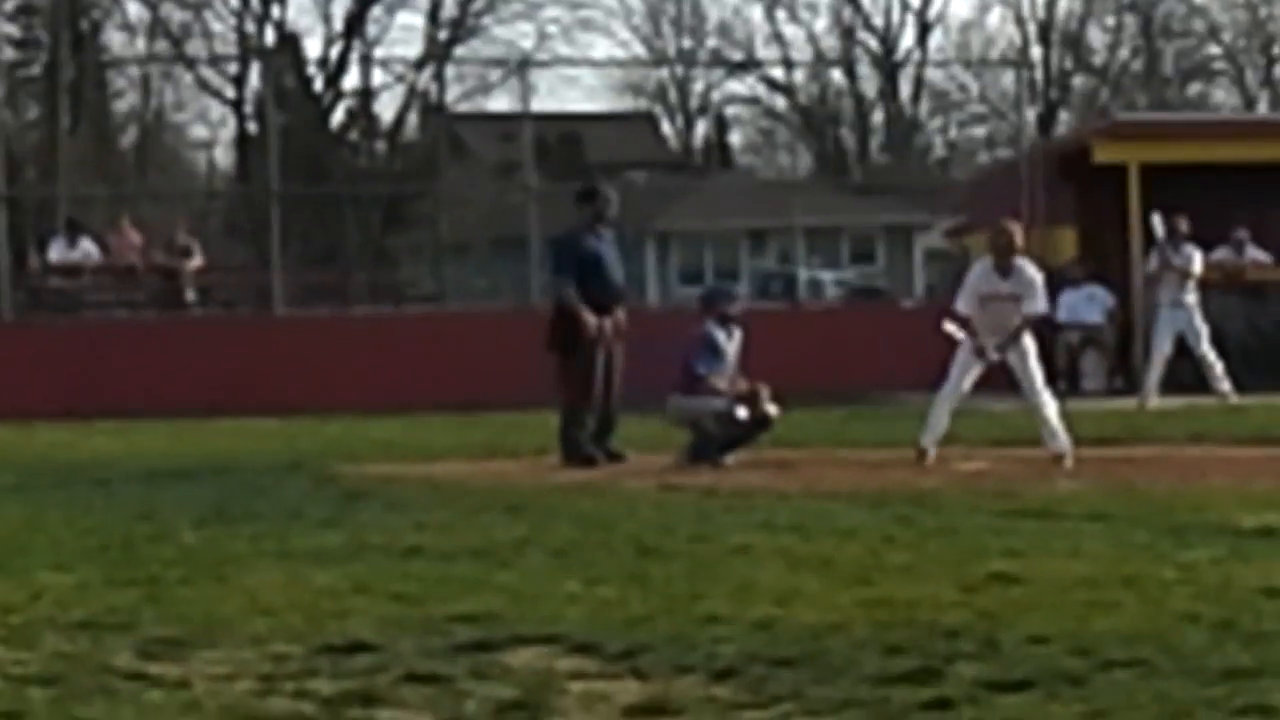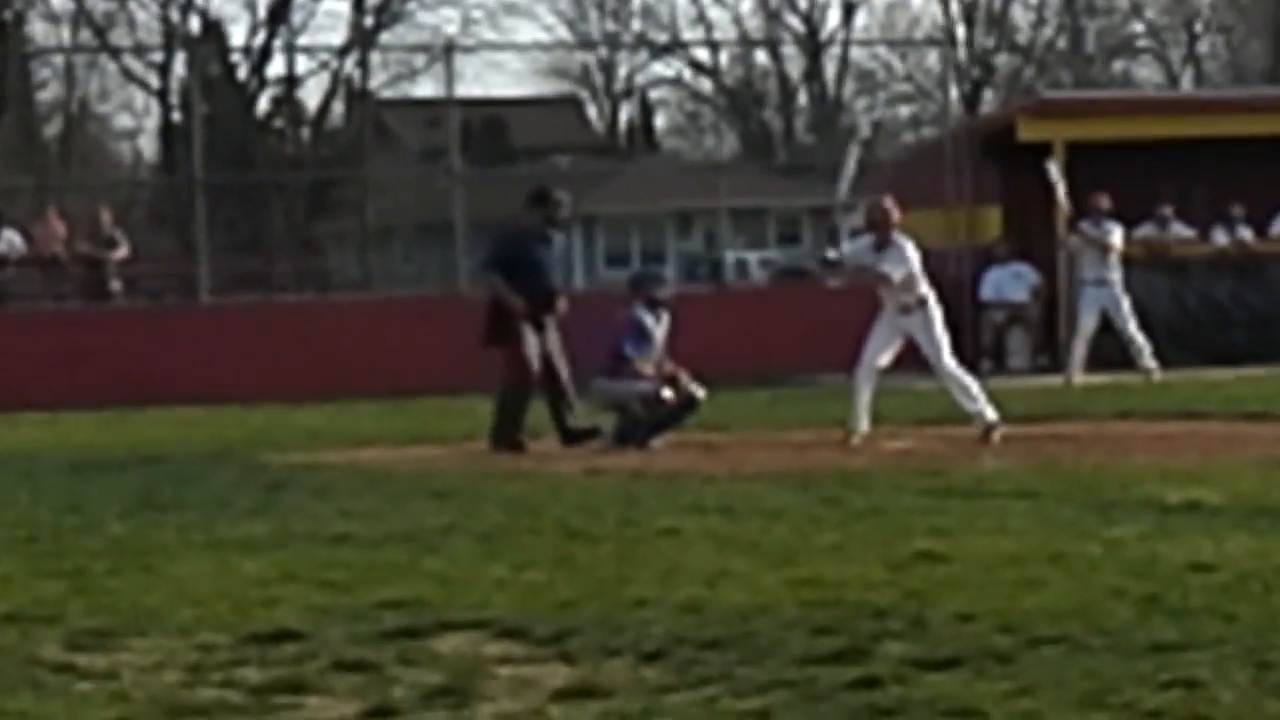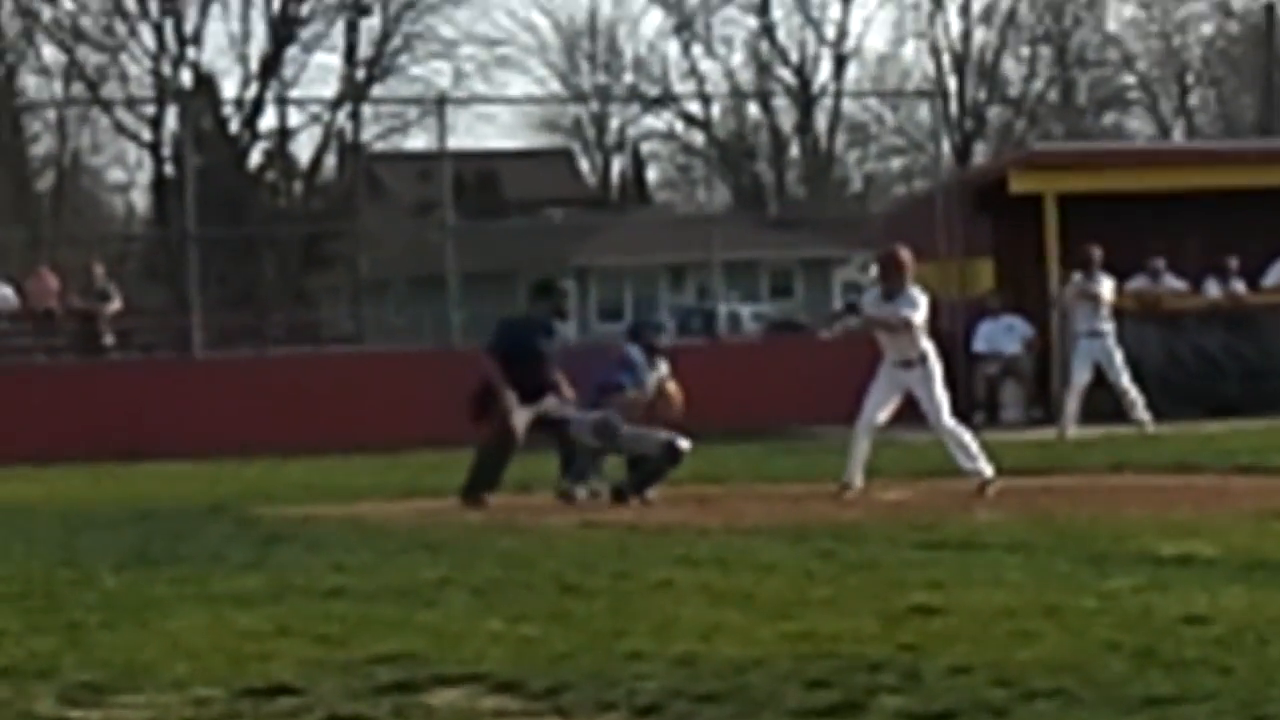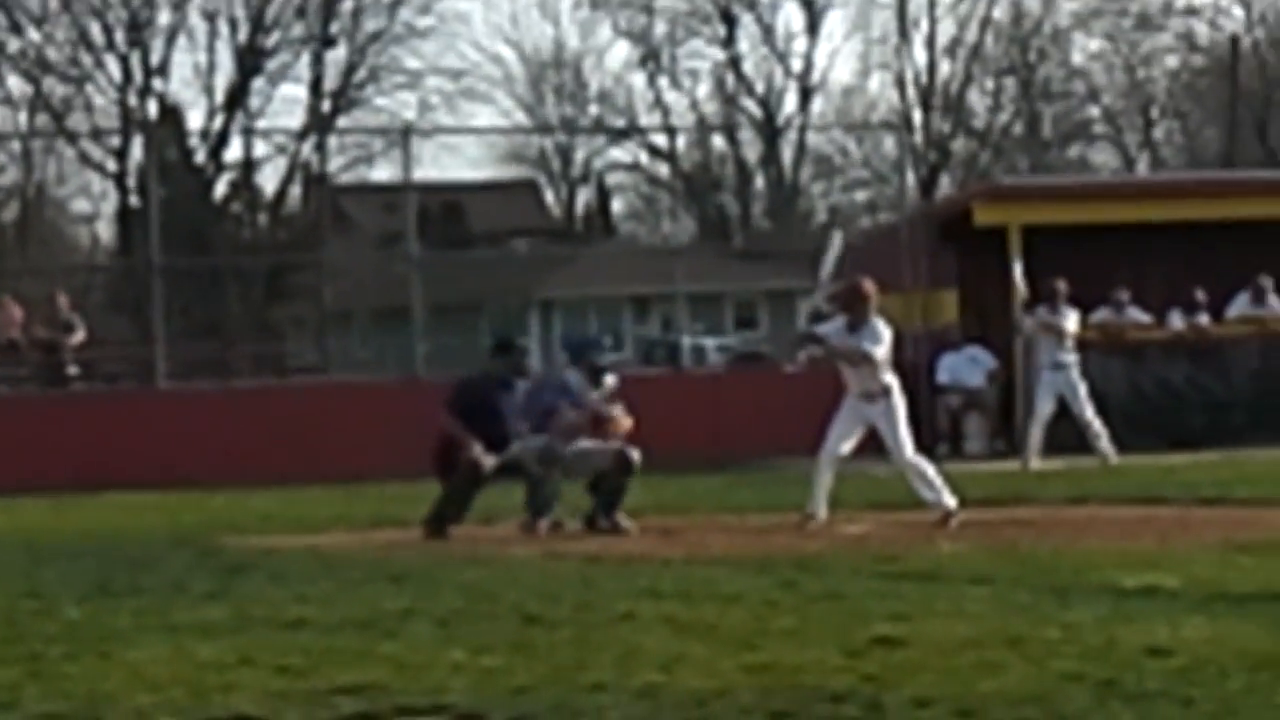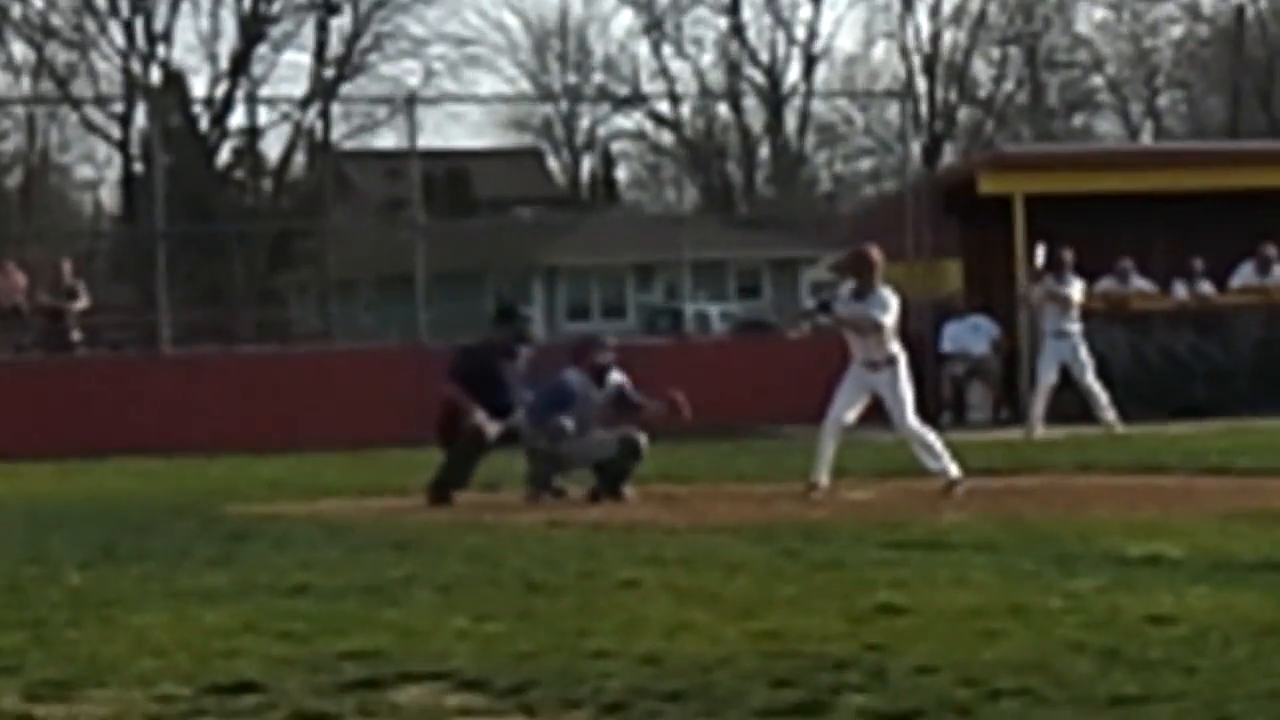
dt=0.5s
person 1, frame 1
left shoulder: (1029, 275)
right shoulder: (978, 272)
left elbow: (1030, 319)
right elbow: (961, 314)
left wrist: (1002, 348)
right wrist: (977, 345)
left hip: (1015, 335)
right hip: (979, 333)
left knee: (1035, 388)
right knee: (952, 388)
left ankle: (1061, 447)
right ankle: (927, 444)
person 1, frame 2
left shoulder: (903, 250)
right shoulder: (864, 244)
left elbow: (877, 280)
right elbow: (839, 258)
left wrist: (843, 265)
right wrist: (836, 259)
left hip: (921, 311)
right hip: (892, 312)
left knee: (944, 365)
right knee: (866, 366)
left ankle: (988, 418)
right ankle: (858, 426)
person 1, frame 3
left shoulder: (916, 298)
right shoulder: (874, 295)
left elbow: (900, 327)
left wrist: (865, 316)
left hip: (922, 366)
right hip: (892, 367)
left knee: (943, 422)
right knee: (866, 422)
left ankle: (984, 473)
right ankle: (852, 479)
person 1, frame 4
left shoulder: (879, 331)
right shoulder: (838, 325)
left elbow: (857, 360)
right elbow: (809, 339)
left wrist: (824, 345)
left hip: (884, 399)
right hip: (856, 400)
left knee: (904, 456)
right knee: (828, 453)
left ankle: (947, 504)
right ankle: (816, 510)
person 1, frame 5
left shoulder: (886, 299)
right shoulder: (846, 293)
left elbow: (867, 329)
left wrist: (834, 315)
left hip: (889, 368)
right hip: (861, 368)
left knee: (908, 425)
right knee: (833, 422)
left ankle: (951, 473)
right ankle: (819, 478)
person 2, frame 1
left shoulder: (608, 237)
right shoulder: (571, 241)
right elbow: (562, 283)
left wrist: (618, 309)
right wrist: (583, 314)
left hip: (609, 322)
right hip: (582, 323)
left knee: (609, 387)
right knee: (582, 387)
left ankle: (600, 443)
right ankle: (576, 448)
person 2, frame 2
left shoulder: (552, 240)
right shoulder: (514, 240)
right elbow: (490, 274)
left wrist: (559, 298)
right wrist: (511, 299)
left hip: (544, 317)
right hip: (516, 316)
left knee: (558, 372)
right knee: (524, 371)
left ankle: (569, 428)
right ankle: (505, 434)
person 2, frame 3
left shoulder: (549, 329)
right shoulder: (515, 327)
right elbow: (490, 360)
left wrist: (562, 387)
right wrist: (504, 391)
left hip: (540, 397)
right hip: (513, 397)
left knee: (573, 430)
right knee: (508, 433)
right ankle: (473, 491)
person 2, frame 4
left shoulder: (512, 386)
right shoulder: (471, 386)
right elbow: (449, 419)
right wrist: (471, 443)
left hip: (503, 450)
right hip: (473, 452)
right knee: (477, 469)
right ankle: (435, 523)
person 2, frame 5
left shoulder: (518, 355)
right shoulder: (475, 354)
left elbow: (517, 393)
right elbow: (452, 389)
right wrist: (476, 414)
left hip: (505, 419)
right hip: (465, 422)
right knee: (478, 434)
right ankle: (439, 489)
person 3, frame 1
left shoulder: (1193, 253)
right shoulder: (1158, 253)
left elbow: (1191, 275)
right elbow: (1152, 281)
left wrist: (1170, 263)
right wrist: (1162, 264)
left hip: (1189, 309)
right hip: (1166, 310)
left knee: (1205, 352)
right knee: (1158, 353)
left ankle: (1225, 390)
right ankle: (1147, 394)
person 3, frame 2
left shoulder: (1114, 229)
right shoulder: (1081, 228)
left elbow: (1109, 247)
right elbow: (1072, 250)
left wrist: (1084, 235)
left hip: (1112, 286)
right hip: (1089, 287)
left knee: (1129, 328)
right knee: (1083, 330)
left ankle: (1150, 367)
right ankle: (1073, 372)
person 3, frame 3
left shoulder: (1107, 280)
right shoulder: (1075, 282)
left elbow: (1100, 297)
right elbow: (1065, 303)
left wrist: (1079, 286)
left hip: (1104, 338)
right hip: (1083, 340)
left knee: (1122, 380)
right knee: (1076, 383)
left ankle: (1143, 419)
right ankle: (1066, 425)
person 3, frame 4
left shoulder: (1071, 314)
right shoulder: (1038, 313)
left elbow: (1065, 333)
right elbow: (1027, 333)
left wrist: (1043, 322)
left hip: (1068, 370)
right hip: (1046, 371)
left knee: (1086, 413)
right knee: (1039, 415)
left ankle: (1106, 452)
right ankle: (1030, 457)
person 3, frame 5
left shoulder: (1076, 283)
right shoulder: (1044, 282)
left elbow: (1070, 301)
right elbow: (1034, 303)
left wrist: (1049, 290)
left hip: (1073, 339)
right hip: (1051, 340)
left knee: (1089, 381)
right knee: (1043, 383)
left ankle: (1110, 420)
right ankle: (1034, 425)
person 4, frame 1
left shoulder: (734, 333)
right shoulder: (706, 339)
left elbow: (733, 377)
right elbow: (703, 385)
left wrist: (752, 390)
right wrist: (740, 394)
left hip: (715, 401)
right hip: (685, 404)
left knee: (767, 413)
right knee: (735, 414)
left ankle: (714, 451)
right ankle: (696, 452)
person 4, frame 2
left shoulder: (662, 318)
right shoulder: (634, 322)
left elbow: (661, 359)
right elbow: (628, 368)
left wrist: (677, 374)
right wrist: (665, 378)
left hip: (640, 385)
right hip: (611, 388)
left knee: (695, 394)
right knee: (660, 395)
left ankle: (641, 433)
right ankle: (623, 435)
person 4, frame 3
left shoulder: (660, 368)
right shoulder: (626, 363)
right elbow: (618, 401)
left hip: (630, 431)
left knee: (678, 447)
left ankle: (630, 487)
right ankle: (578, 483)
person 4, frame 4
left shoulder: (605, 385)
right shoulder: (563, 384)
right elbow: (558, 425)
right wrist: (590, 418)
left hip: (576, 446)
right hip: (550, 448)
left knee: (628, 458)
left ankle: (605, 515)
person 4, frame 5
left shoulder: (613, 381)
right shoulder: (567, 383)
left elbow: (639, 408)
right elbow: (533, 419)
left wrist: (667, 405)
left hip: (584, 444)
right hip: (556, 448)
left knee: (634, 441)
